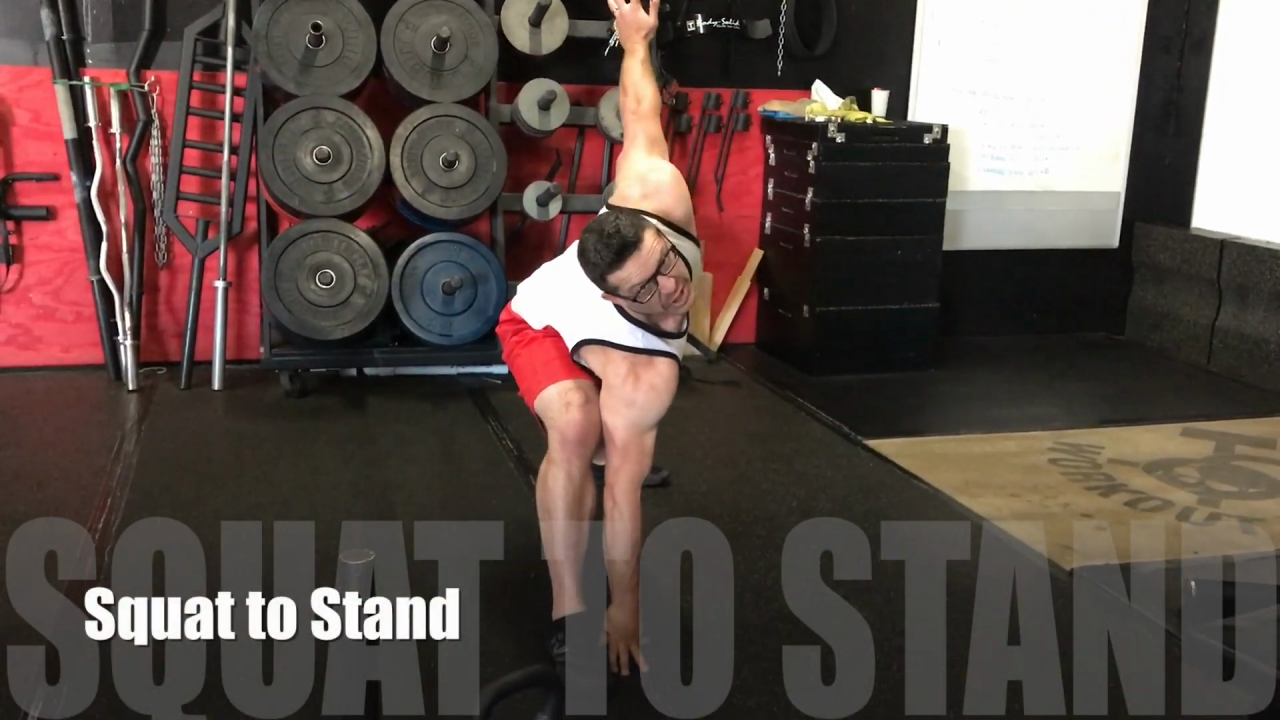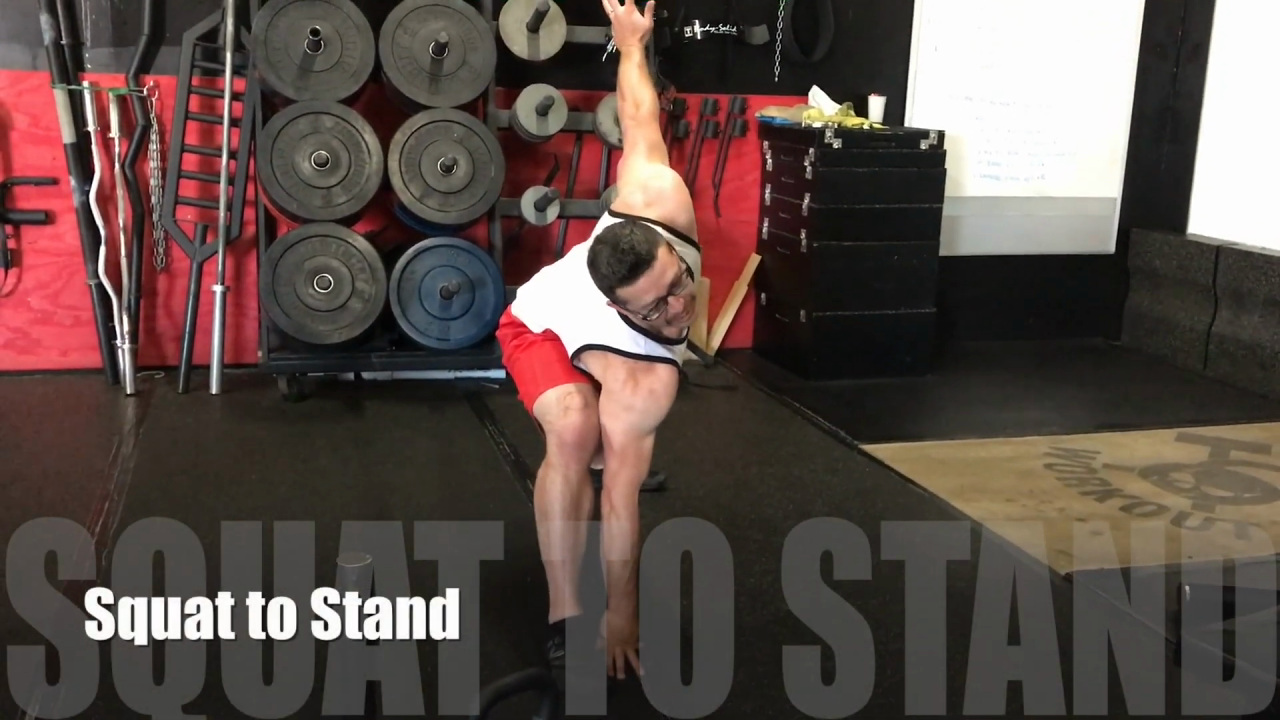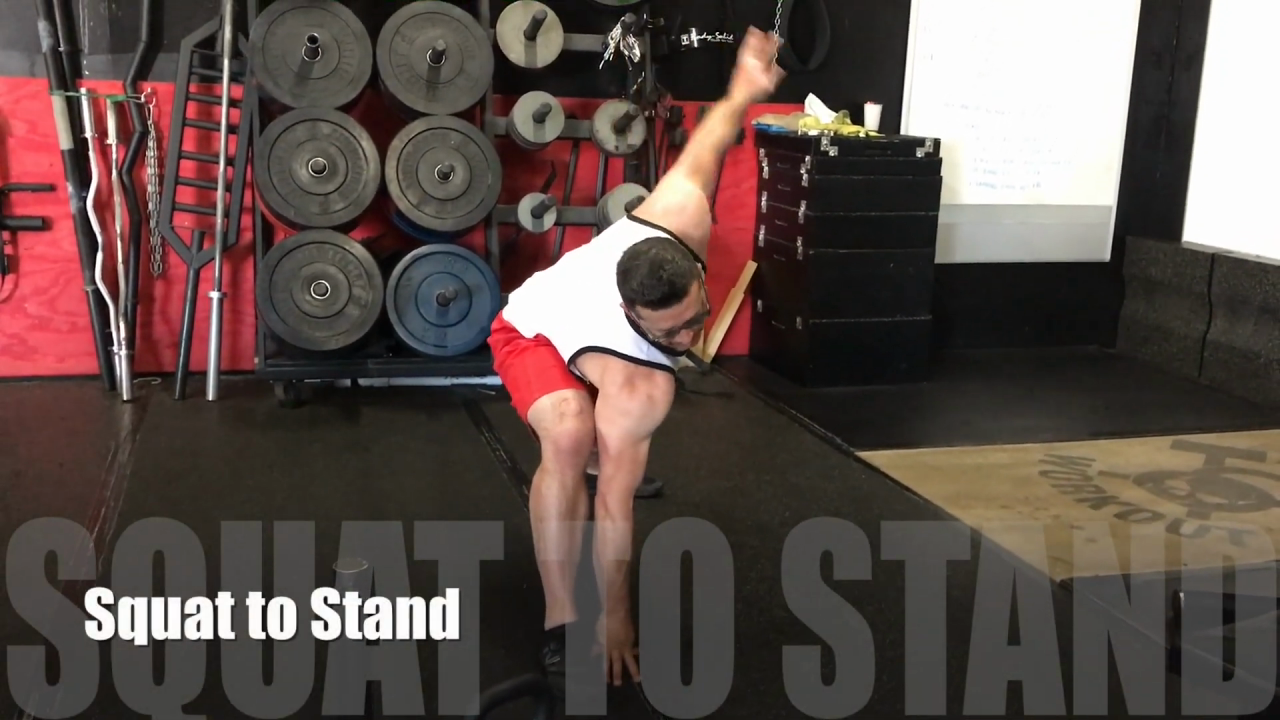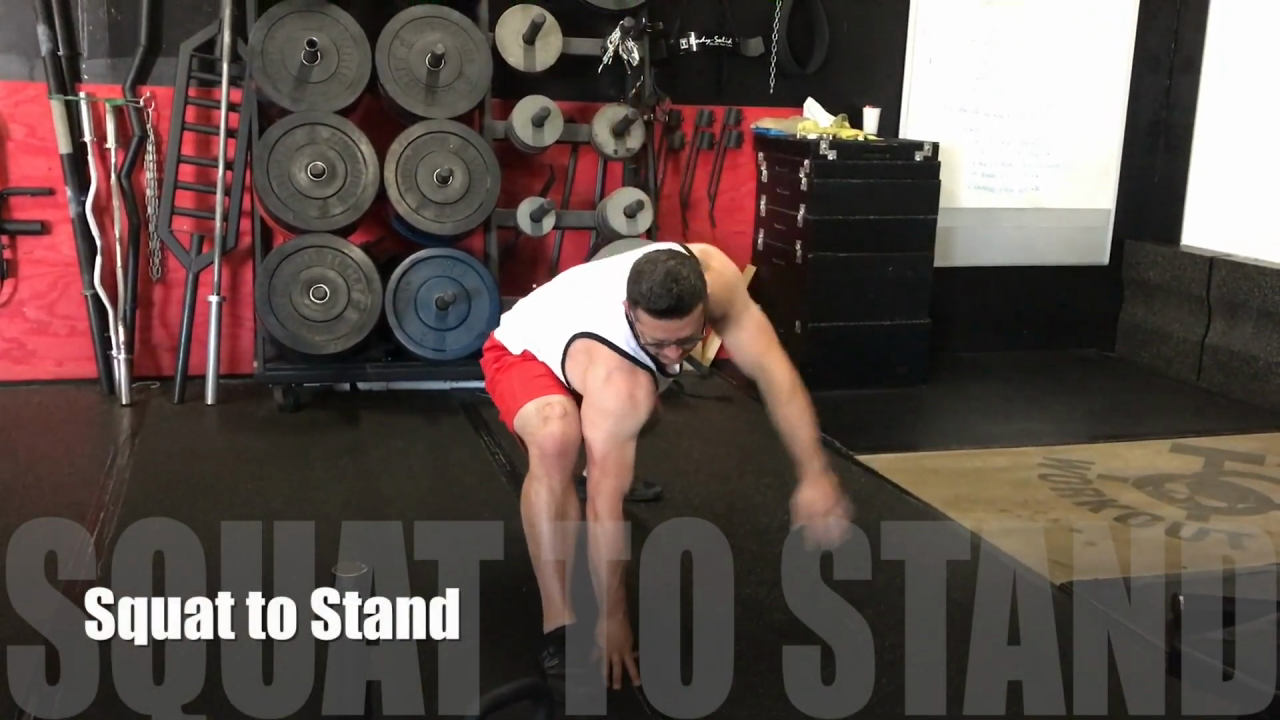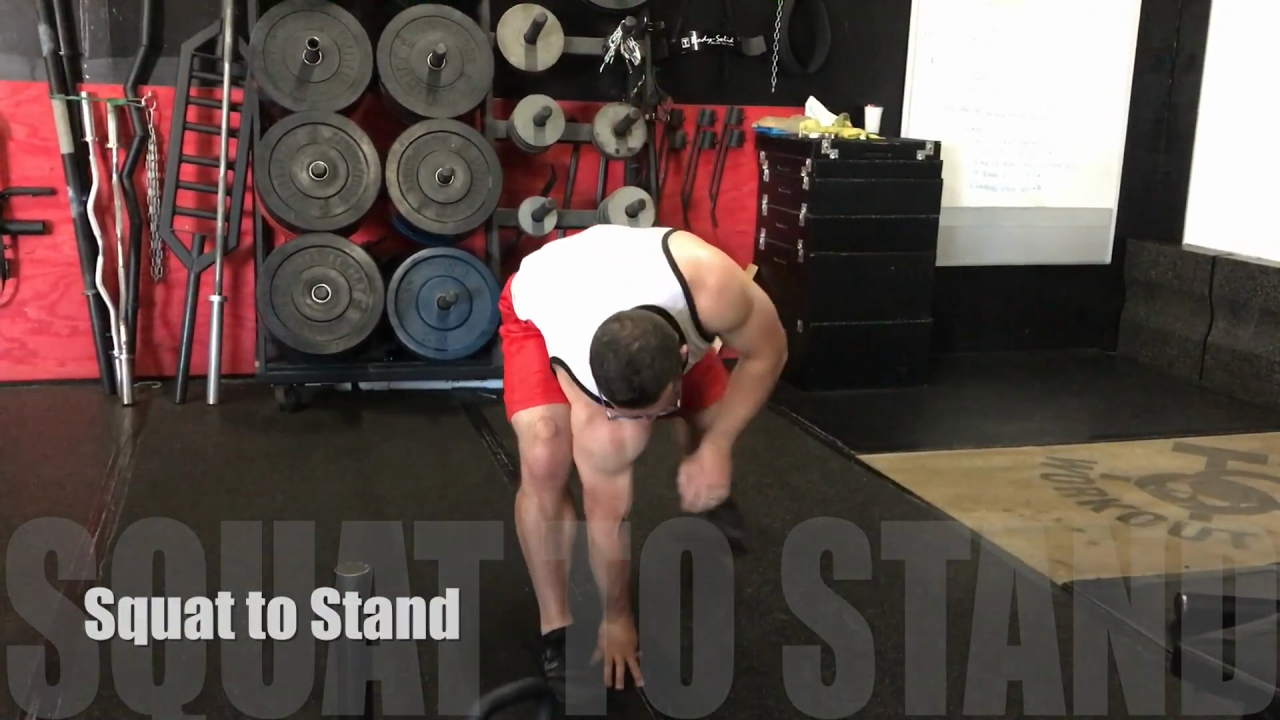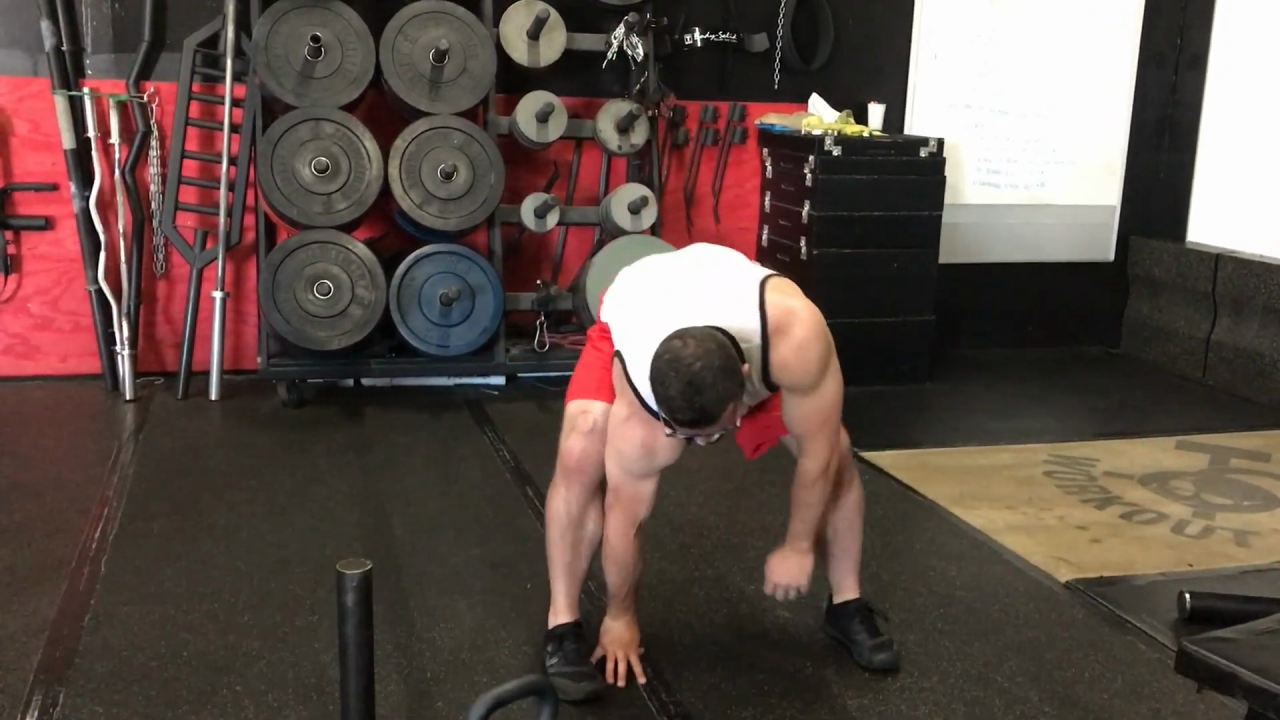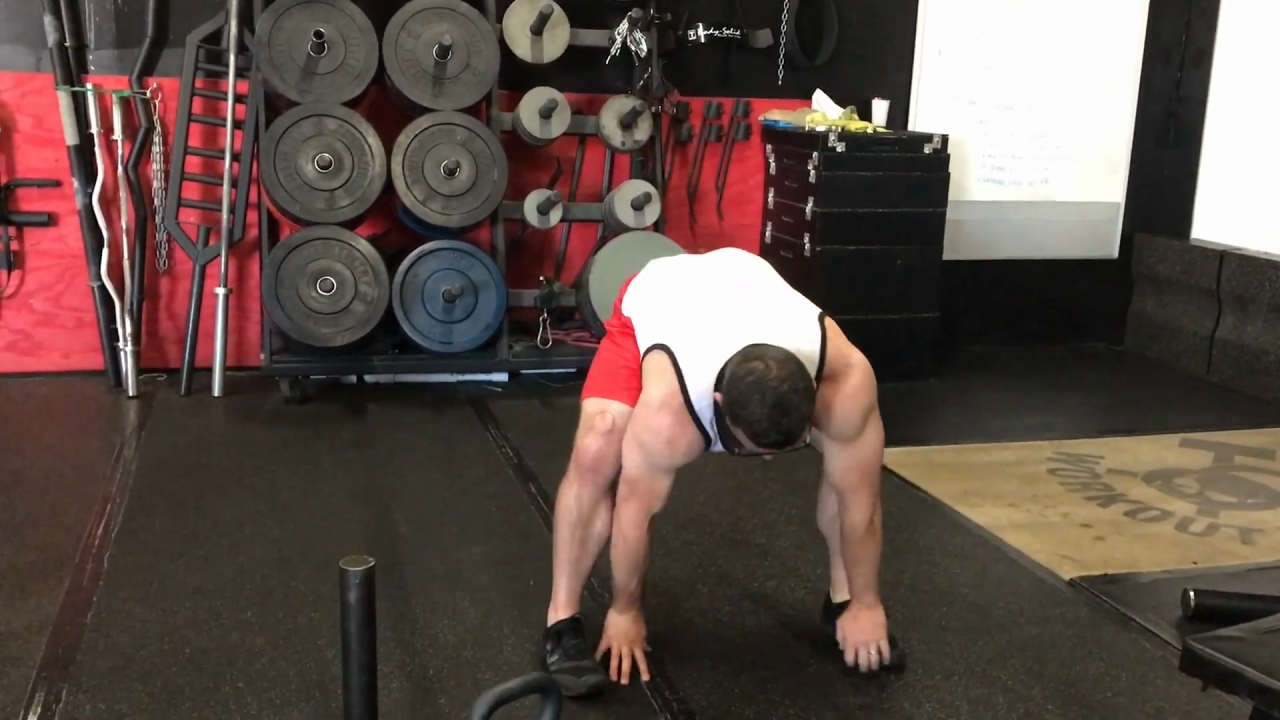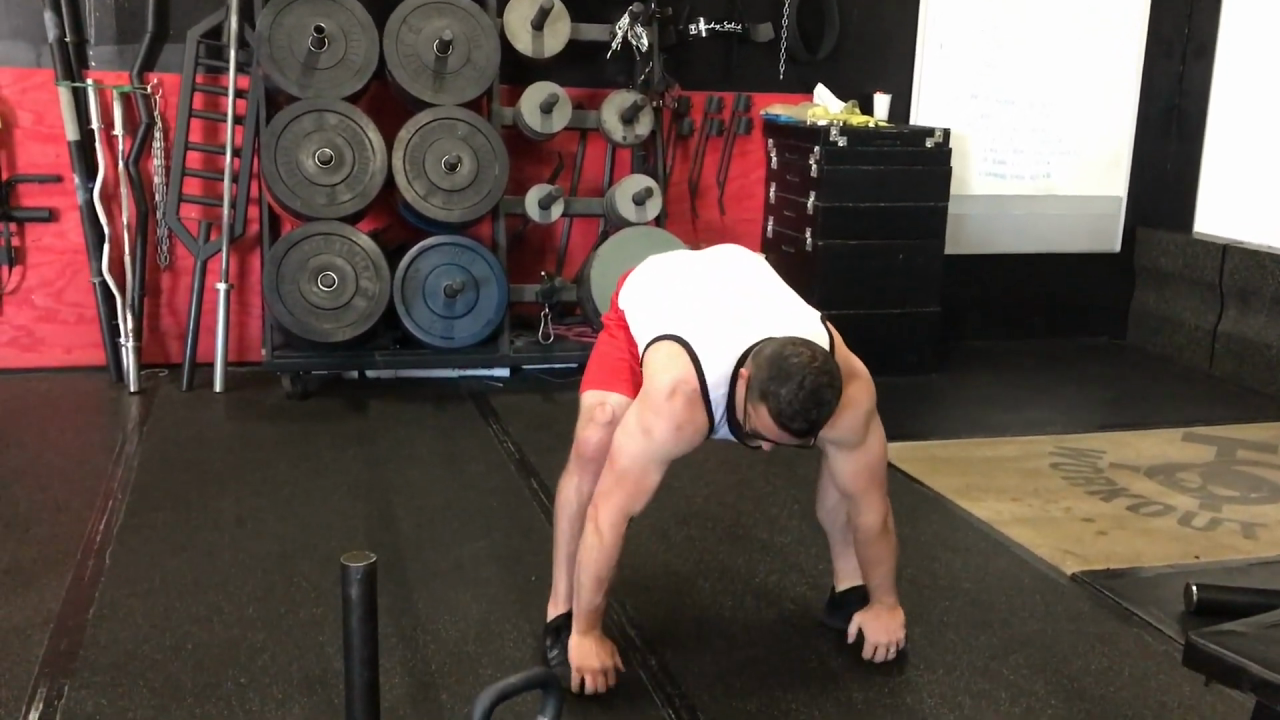
dt=0.4s
person 1, frame 1
left shoulder: (657, 196)
right shoulder: (643, 371)
left elbow: (640, 115)
right elbow: (622, 490)
right wrist: (625, 612)
left hip: (564, 292)
right hip: (541, 324)
left knee: (625, 433)
right knee: (578, 429)
left ankle: (610, 434)
right ankle: (569, 613)
person 1, frame 2
left shoulder: (659, 204)
right shoulder: (643, 376)
left elbow: (639, 121)
right elbow: (620, 495)
right wrist: (623, 615)
left hip: (572, 294)
right hip: (541, 326)
left knee: (623, 438)
right knee: (576, 434)
left ankle: (609, 441)
right ankle: (565, 616)
person 1, frame 3
left shoulder: (677, 225)
right shoulder: (638, 384)
left elbow: (701, 153)
right elbow: (614, 503)
left wrist: (744, 91)
right wrist: (616, 618)
left hip: (574, 294)
right hip: (531, 331)
right knee: (570, 440)
right ankle: (563, 620)
person 1, frame 4
left shoulder: (707, 271)
right shoulder: (615, 381)
left elbow: (772, 368)
right elbow: (605, 504)
left wrist: (814, 474)
right wrist: (613, 622)
right hip: (522, 351)
right knee: (554, 443)
right ankle: (557, 625)
person 1, frame 5
left shoulder: (709, 284)
right shoulder: (599, 404)
left elbow: (767, 353)
right elbow: (606, 513)
left wrist: (715, 451)
right wrist: (617, 620)
right hip: (541, 302)
left knee: (714, 418)
right knee: (544, 462)
left ankle: (707, 501)
right ankle: (557, 627)
person 1, frame 6
left shoulder: (794, 334)
right shoulder: (640, 410)
left elbow: (822, 451)
right elbow: (625, 516)
left wrist: (797, 549)
right wrist: (620, 617)
left hip: (740, 315)
left knee: (834, 454)
right knee: (580, 458)
left ankle: (846, 604)
right ankle: (563, 624)
person 1, frame 7
left shoulder: (844, 380)
right shoulder: (669, 406)
left elbow: (859, 497)
right elbow: (635, 510)
left wrist: (865, 604)
right wrist: (625, 613)
left knee: (855, 451)
right knee: (596, 455)
left ankle: (844, 601)
right ankle: (562, 620)
person 1, frame 8
left shoulder: (847, 388)
right shoulder: (678, 395)
left elbow: (870, 501)
right elbow: (609, 511)
left wrist: (885, 603)
right wrist: (587, 632)
left knee: (851, 451)
right knee: (595, 446)
left ankle: (848, 592)
right ankle: (562, 616)
